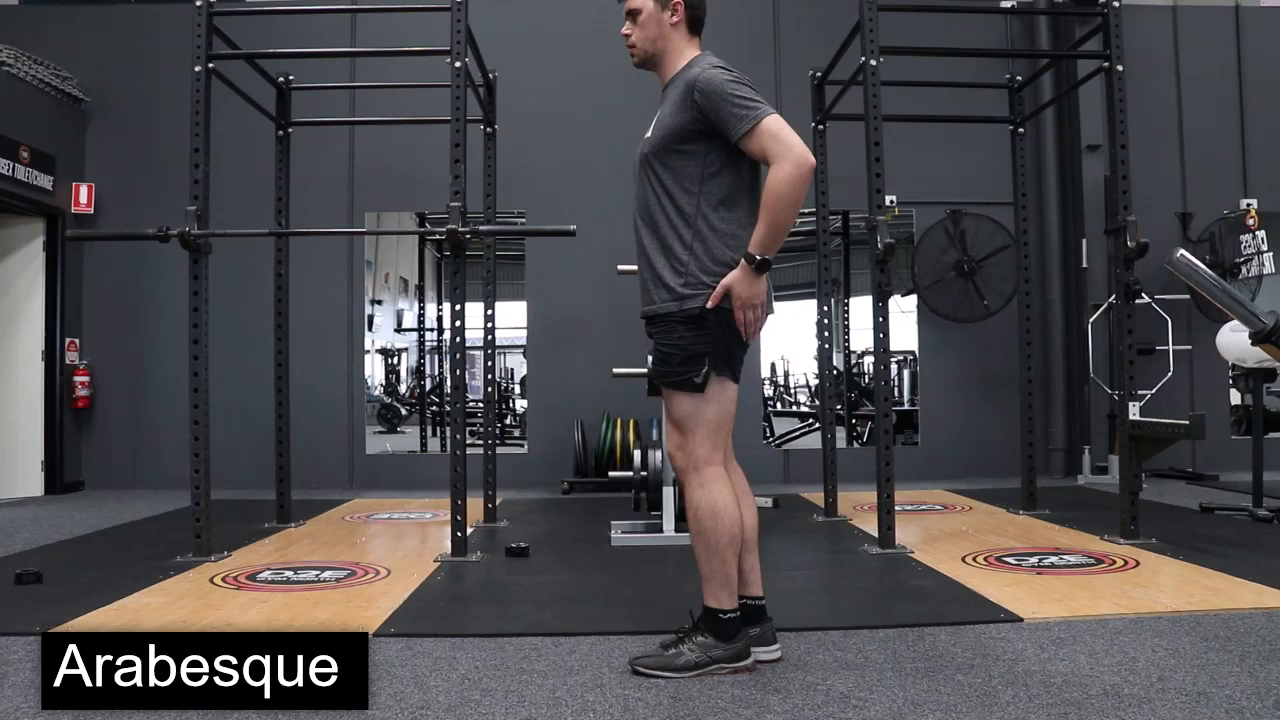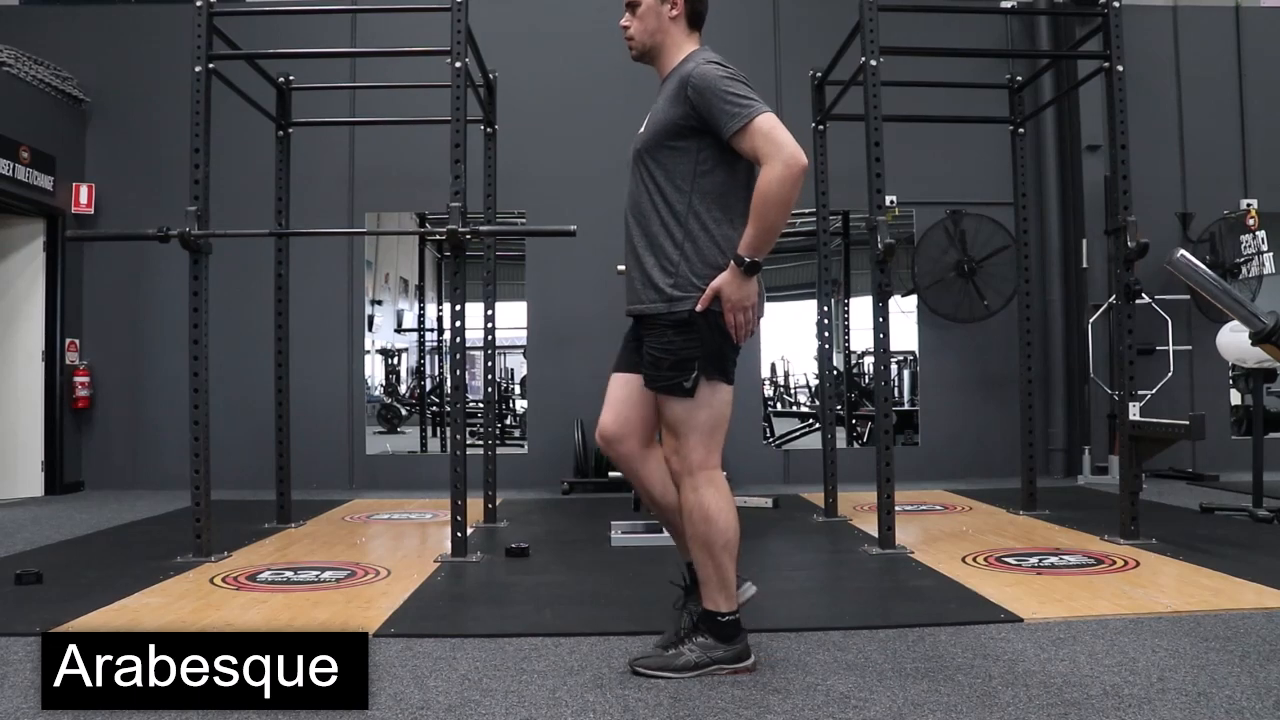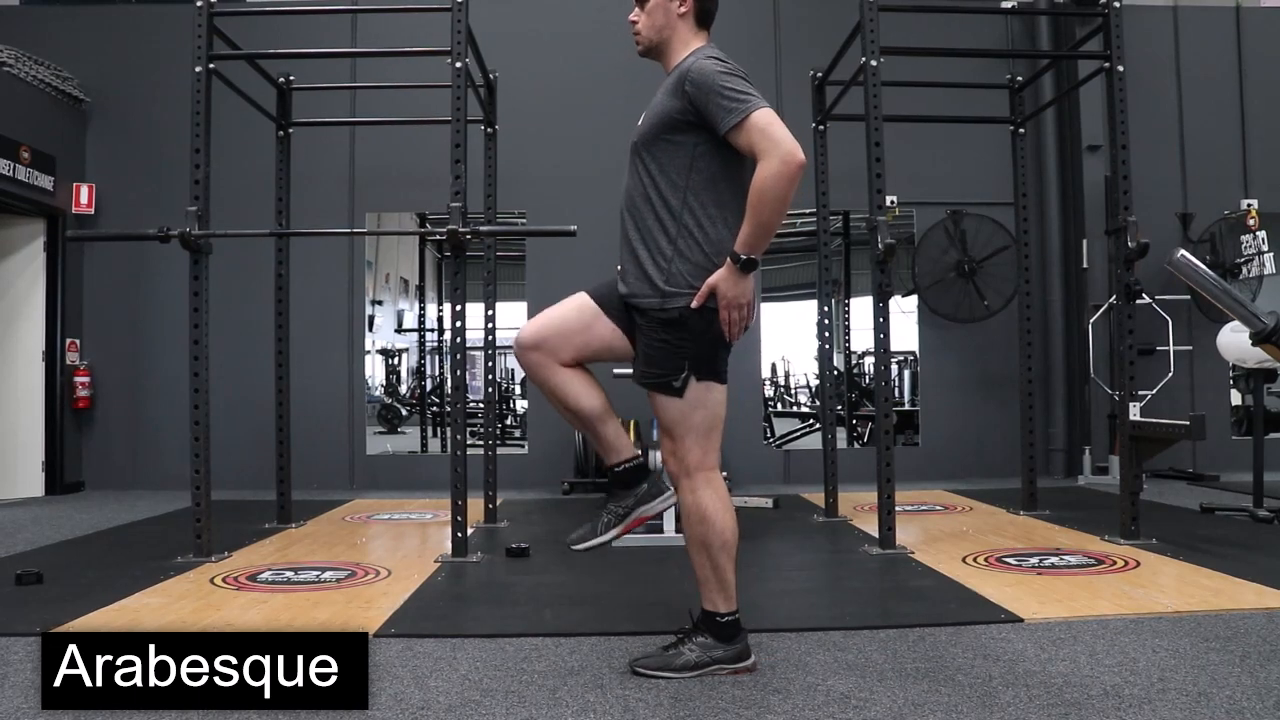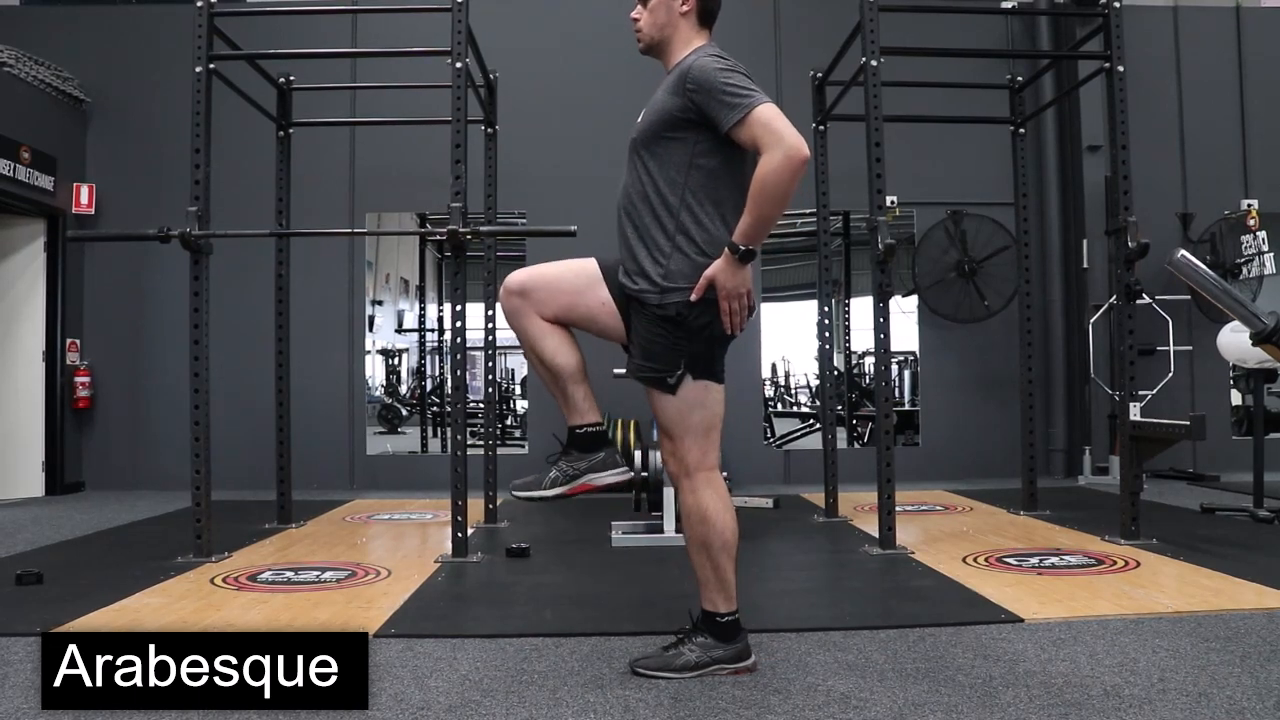
dt=0.4s
person 1, frame 1
left shoulder: (709, 81)
right shoulder: (677, 95)
left elbow: (795, 161)
left wrist: (753, 266)
left hip: (704, 305)
right hip: (681, 305)
left knee: (698, 461)
right knee: (712, 462)
left ankle: (721, 631)
right ankle: (751, 618)
person 1, frame 2
left shoulder: (705, 77)
right shoulder: (675, 90)
left elbow: (787, 161)
left wrist: (743, 267)
left hip: (695, 306)
right hip: (663, 306)
left knee: (693, 465)
right knee: (621, 437)
left ankle: (721, 632)
right ankle: (714, 583)
person 1, frame 3
left shoulder: (705, 73)
right shoulder: (681, 85)
left elbow: (784, 157)
left wrist: (740, 265)
left hip: (689, 299)
right hip: (649, 291)
left knee: (691, 466)
right knee: (536, 344)
left ankle: (722, 635)
right ankle: (631, 478)
person 1, frame 4
left shoulder: (706, 70)
right shoulder: (681, 83)
left elbow: (788, 151)
left wrist: (738, 255)
left hip: (686, 293)
right hip: (649, 283)
left knee: (691, 466)
right knee: (523, 292)
left ankle: (723, 635)
right ankle: (590, 446)
